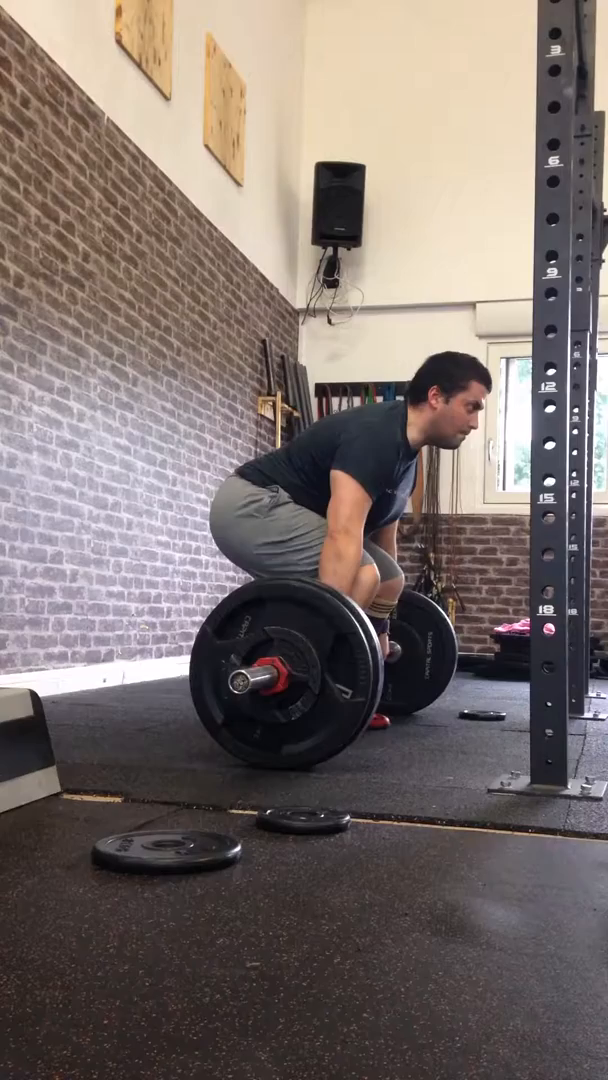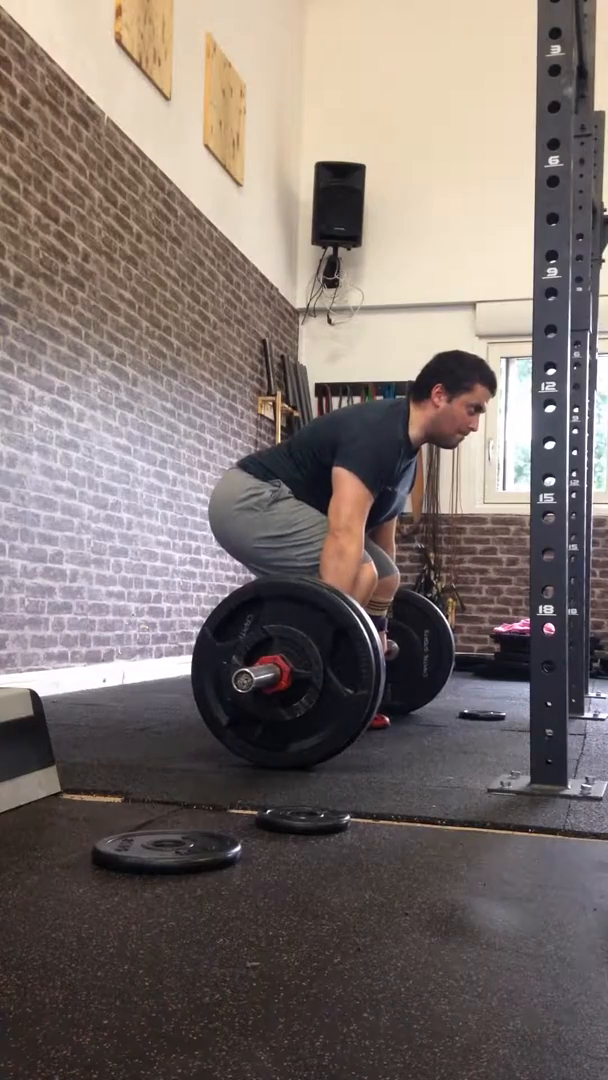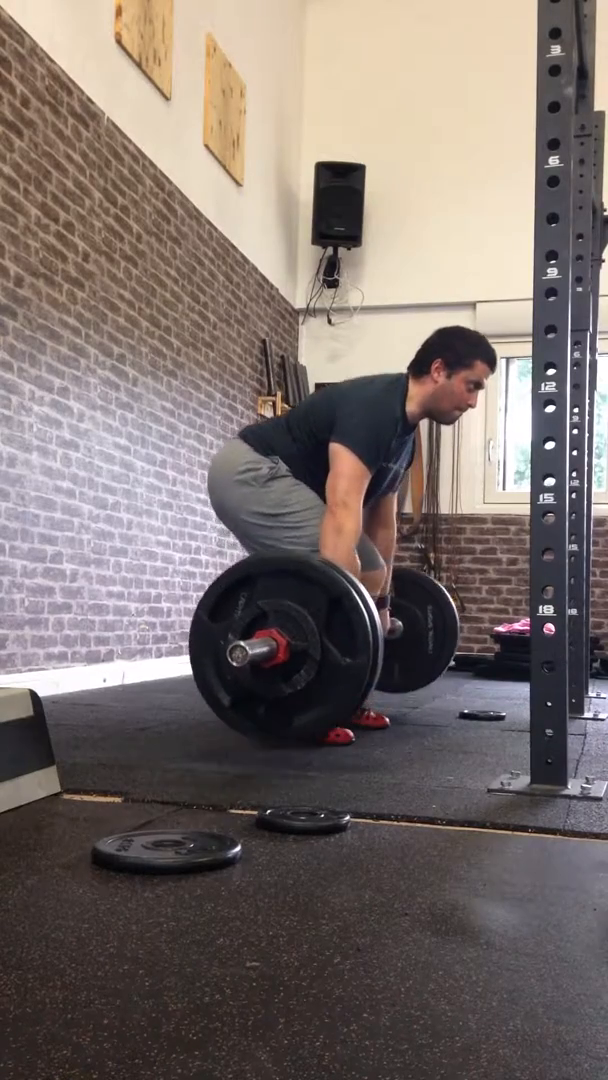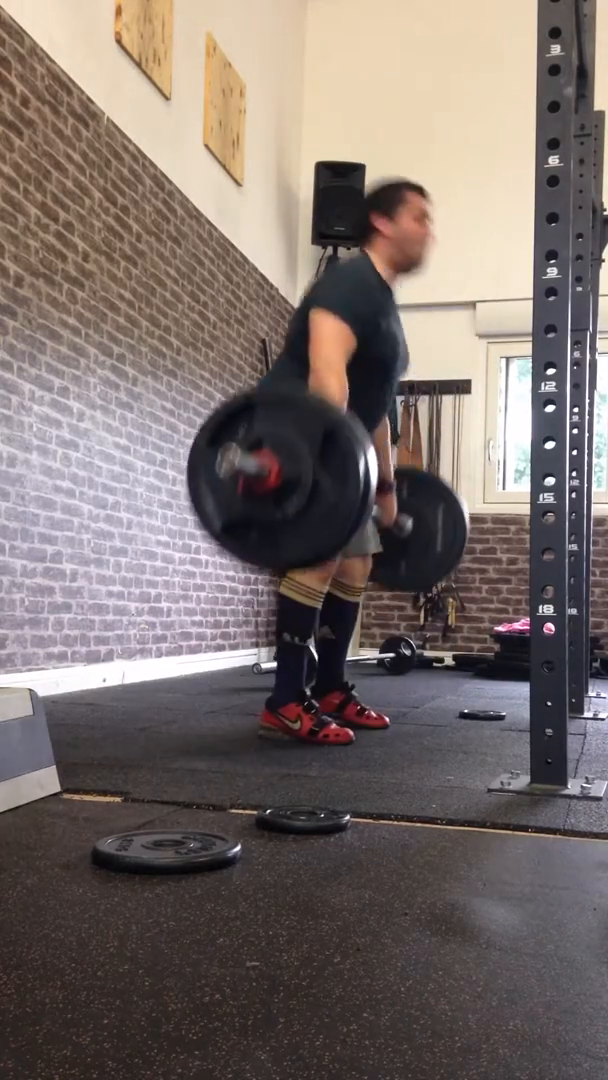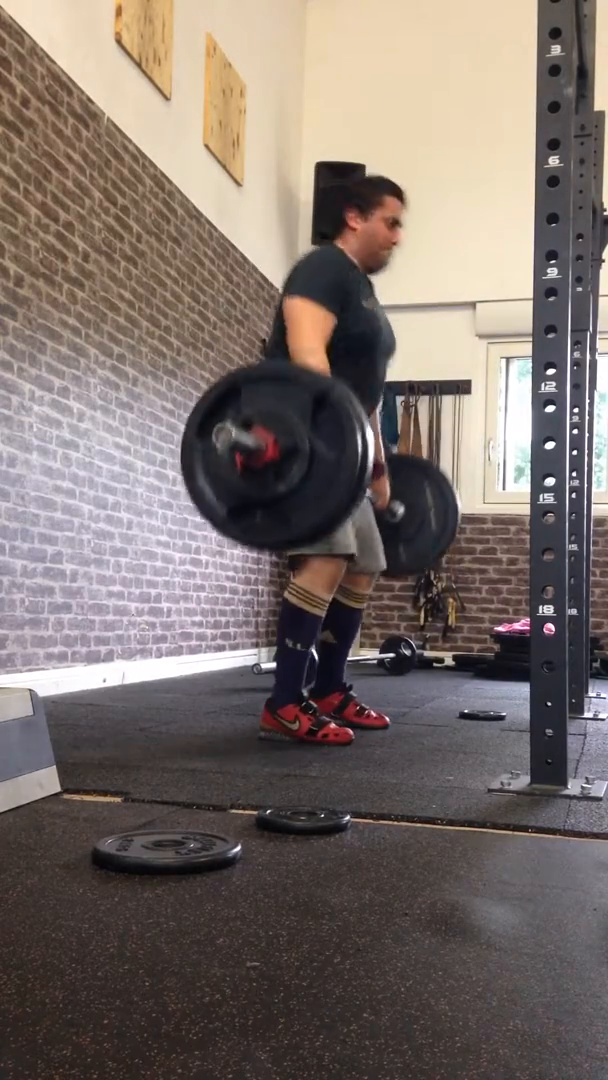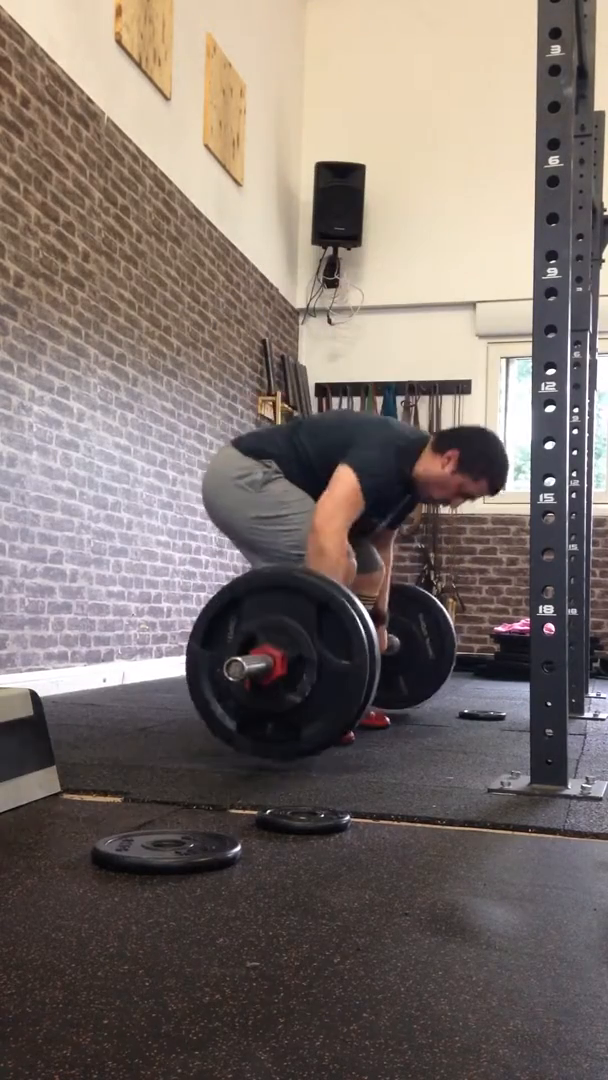
dt=0.7s
person 1, frame 1
left shoulder: (405, 452)
right shoulder: (375, 436)
left elbow: (383, 537)
right elbow: (344, 536)
left wrist: (380, 633)
left hip: (273, 511)
right hip: (249, 506)
left knee: (390, 580)
right knee: (359, 575)
person 1, frame 2
left shoulder: (404, 449)
right shoulder: (376, 433)
left elbow: (381, 537)
right elbow: (344, 534)
left wrist: (378, 629)
left hip: (273, 504)
right hip: (249, 499)
left knee: (384, 578)
right knee: (357, 573)
person 1, frame 3
left shoulder: (403, 427)
right shoulder: (374, 409)
left elbow: (382, 520)
right elbow: (343, 512)
left wrist: (382, 602)
left hip: (277, 480)
right hip: (250, 472)
left knee: (368, 574)
right knee: (340, 572)
person 1, frame 4
left shoulder: (382, 301)
right shoulder: (351, 283)
left elbow: (375, 410)
right elbow: (327, 371)
left wrist: (386, 488)
left knee: (355, 560)
left ankle: (330, 691)
right ankle: (286, 703)
person 1, frame 5
left shoulder: (362, 290)
right shoulder: (325, 269)
left elbow: (364, 391)
right elbow: (307, 350)
left wrist: (378, 470)
left knee: (361, 570)
right knee: (322, 557)
left ankle: (329, 694)
right ankle: (284, 704)
person 1, frame 6
left shoulder: (407, 482)
right shoulder: (389, 452)
left elbow: (380, 549)
right elbow: (327, 525)
left wrist: (378, 621)
left hip: (260, 482)
right hip: (242, 475)
left knee: (366, 571)
right knee: (332, 572)
